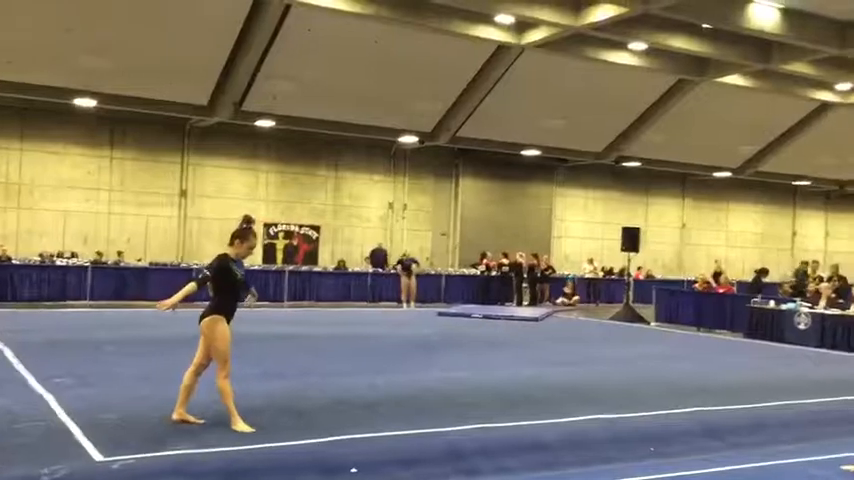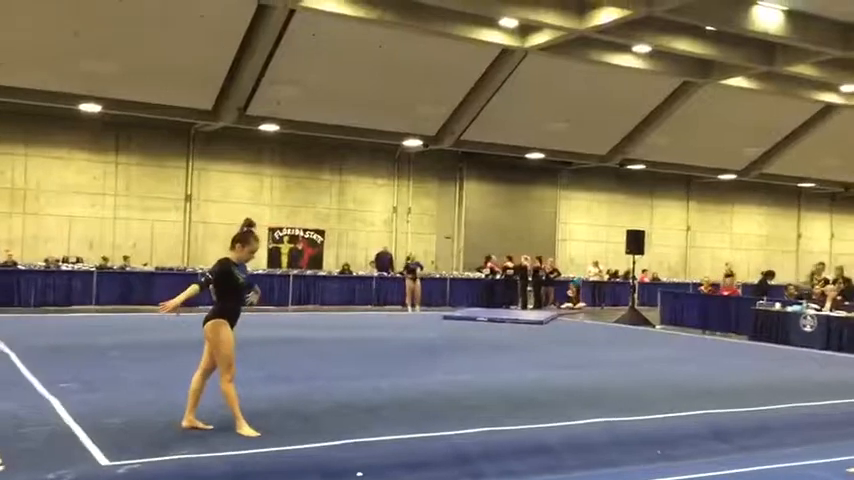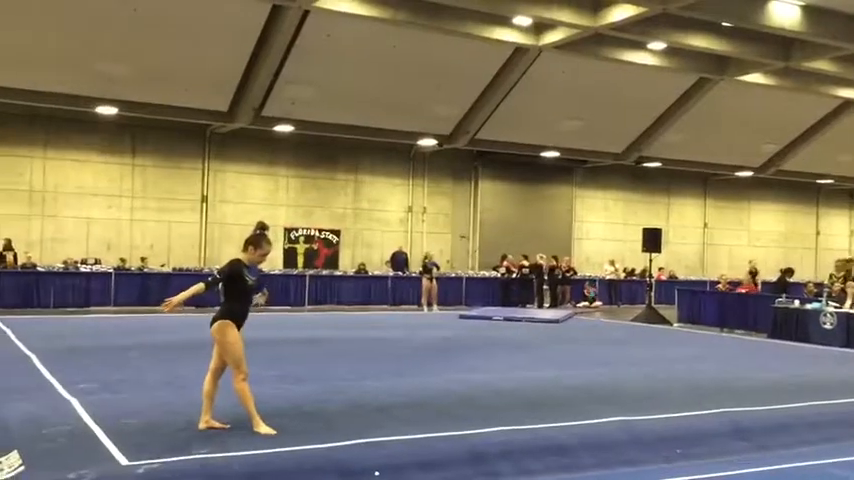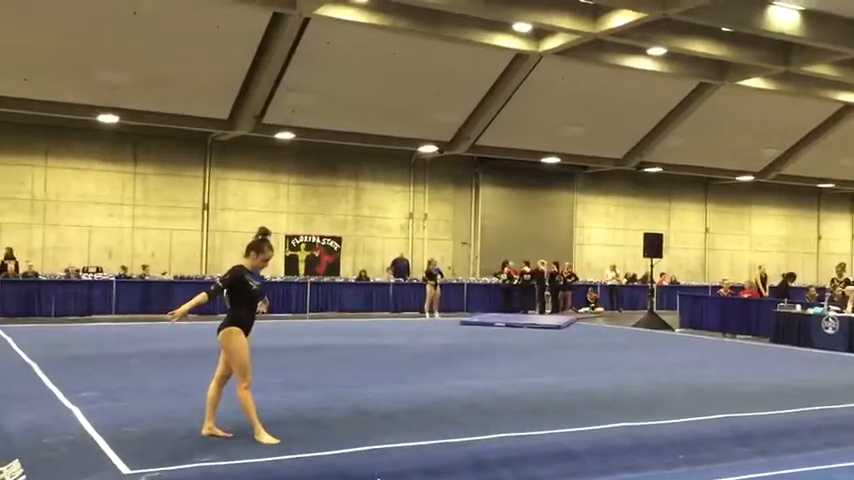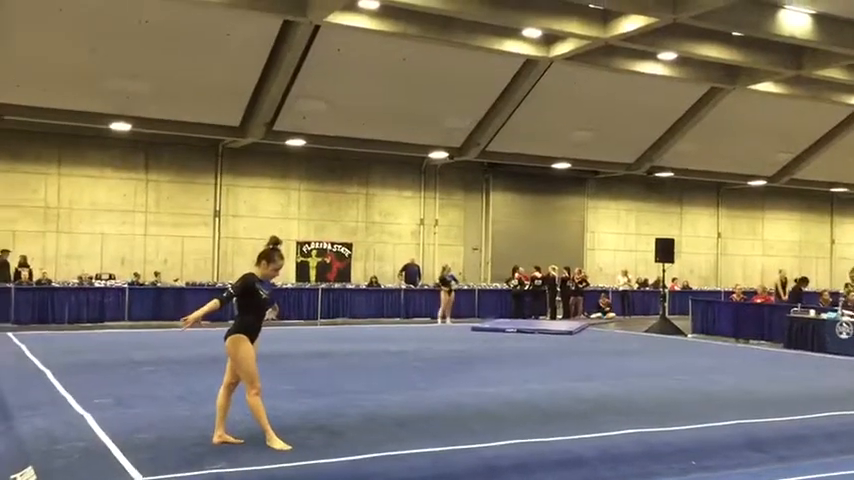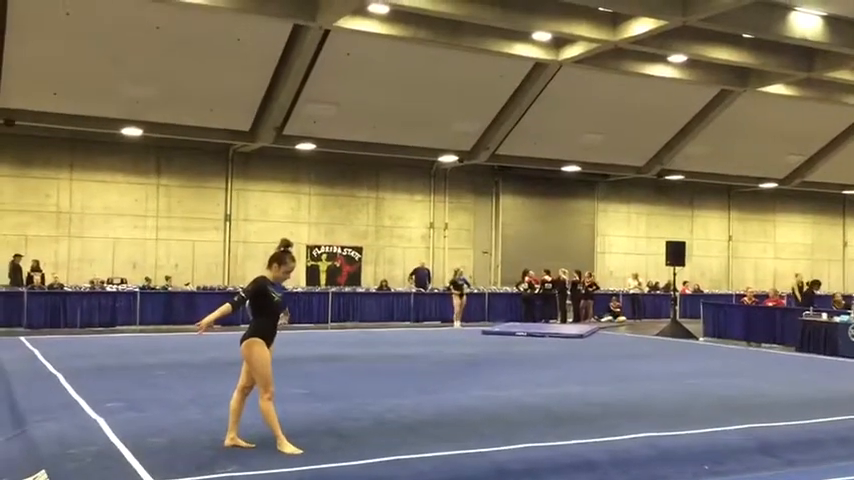
dt=0.3s
person 1, frame 1
left shoulder: (237, 264)
right shoulder: (222, 261)
right elbow: (199, 281)
left wrist: (249, 293)
right wrist: (176, 298)
left hip: (217, 319)
right hip: (214, 319)
left knee: (198, 365)
right knee: (224, 370)
left ankle: (179, 411)
right ankle: (235, 419)
person 1, frame 2
left shoulder: (240, 268)
right shoulder: (224, 266)
right elbow: (202, 284)
left wrist: (253, 292)
right wrist: (178, 300)
left hip: (223, 322)
right hip: (218, 322)
left knee: (204, 370)
right knee: (228, 374)
left ankle: (189, 418)
right ankle: (240, 423)
person 1, frame 3
left shoulder: (252, 270)
right shoulder: (234, 267)
right elbow: (209, 283)
left wrist: (260, 296)
right wrist: (182, 296)
left hip: (233, 324)
right hip: (225, 323)
left knee: (215, 371)
right knee: (241, 373)
left ankle: (206, 419)
right ankle: (257, 422)
person 1, frame 4
left shoulder: (254, 275)
right shoulder: (237, 273)
right elbow: (212, 292)
left wrist: (261, 303)
right wrist: (186, 307)
left hip: (240, 330)
right hip: (232, 330)
left knee: (221, 378)
right knee: (245, 381)
left ankle: (209, 425)
right ankle: (258, 431)
person 1, frame 5
left shoulder: (263, 284)
right shoulder: (248, 281)
right elbow: (223, 299)
left wrist: (271, 310)
right wrist: (199, 313)
left hip: (247, 338)
right hip: (238, 337)
left knee: (229, 385)
right knee: (254, 388)
left ankle: (219, 433)
right ankle: (270, 436)
person 1, frame 6
left shoulder: (276, 287)
right shoulder: (260, 284)
right elbow: (236, 302)
left wrist: (282, 315)
right wrist: (211, 318)
left hip: (264, 341)
right hip: (254, 341)
left knee: (243, 388)
right knee: (267, 392)
left ankle: (231, 436)
right ankle: (281, 441)
